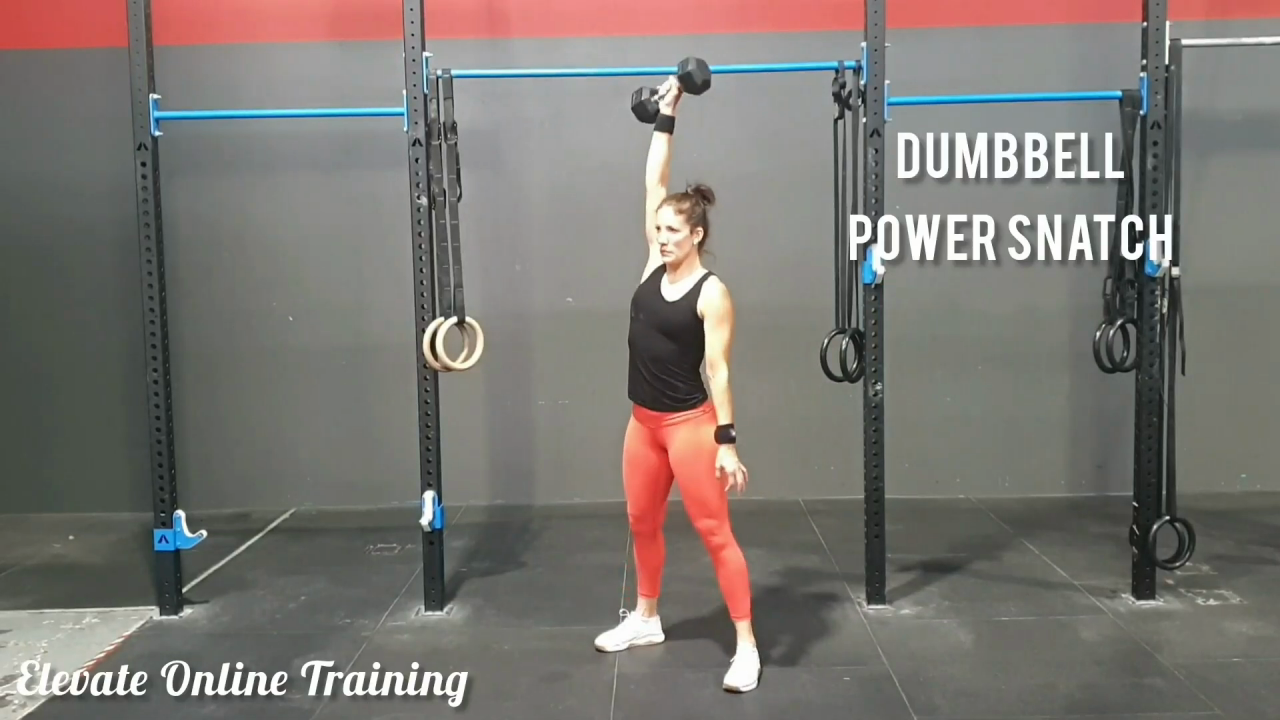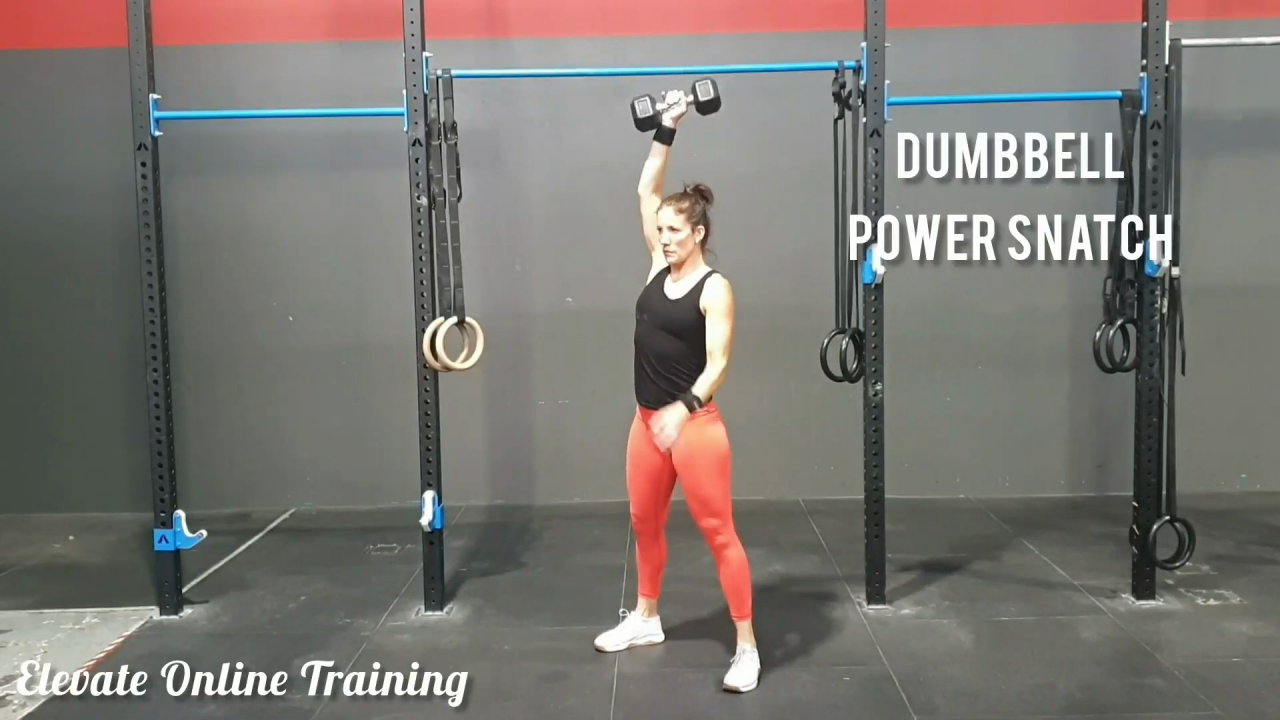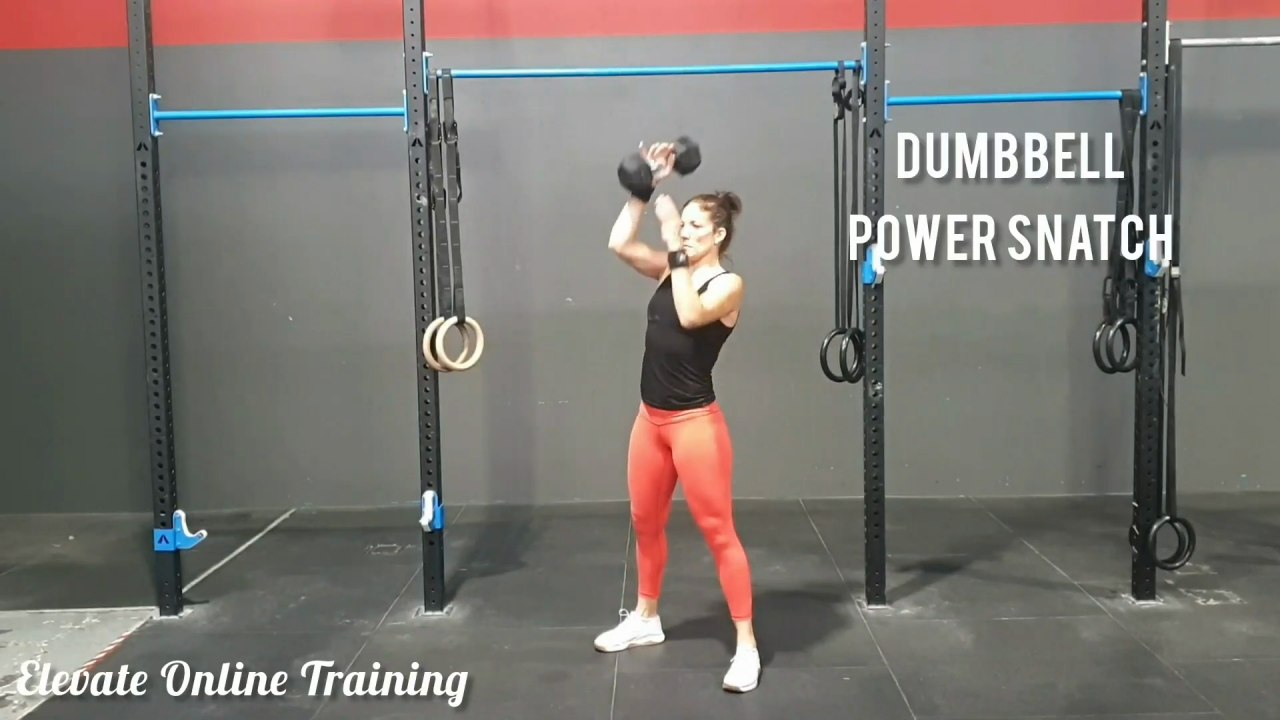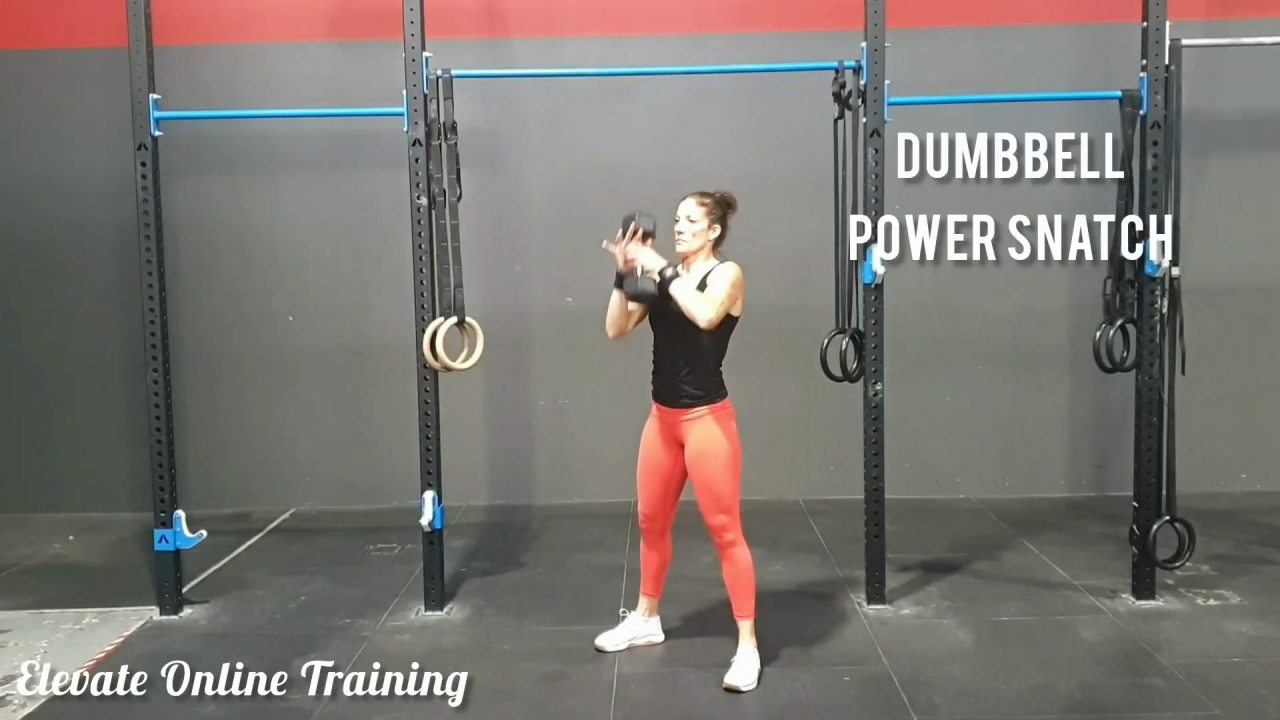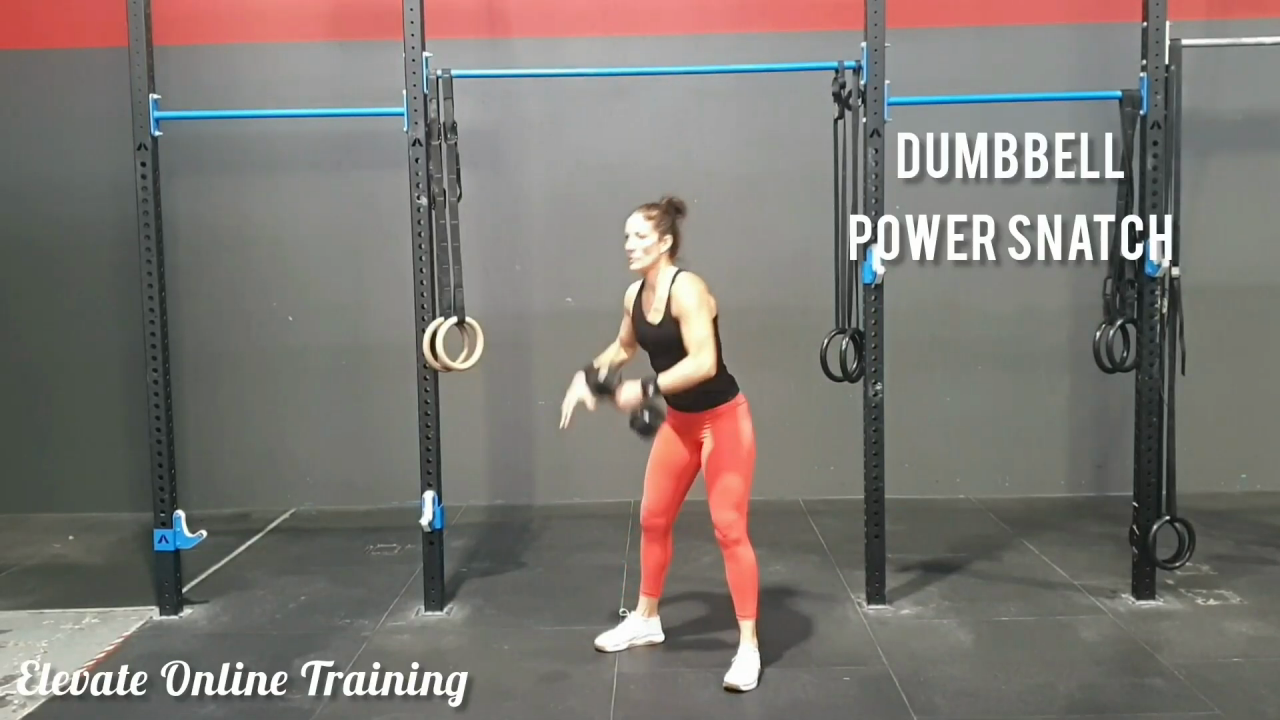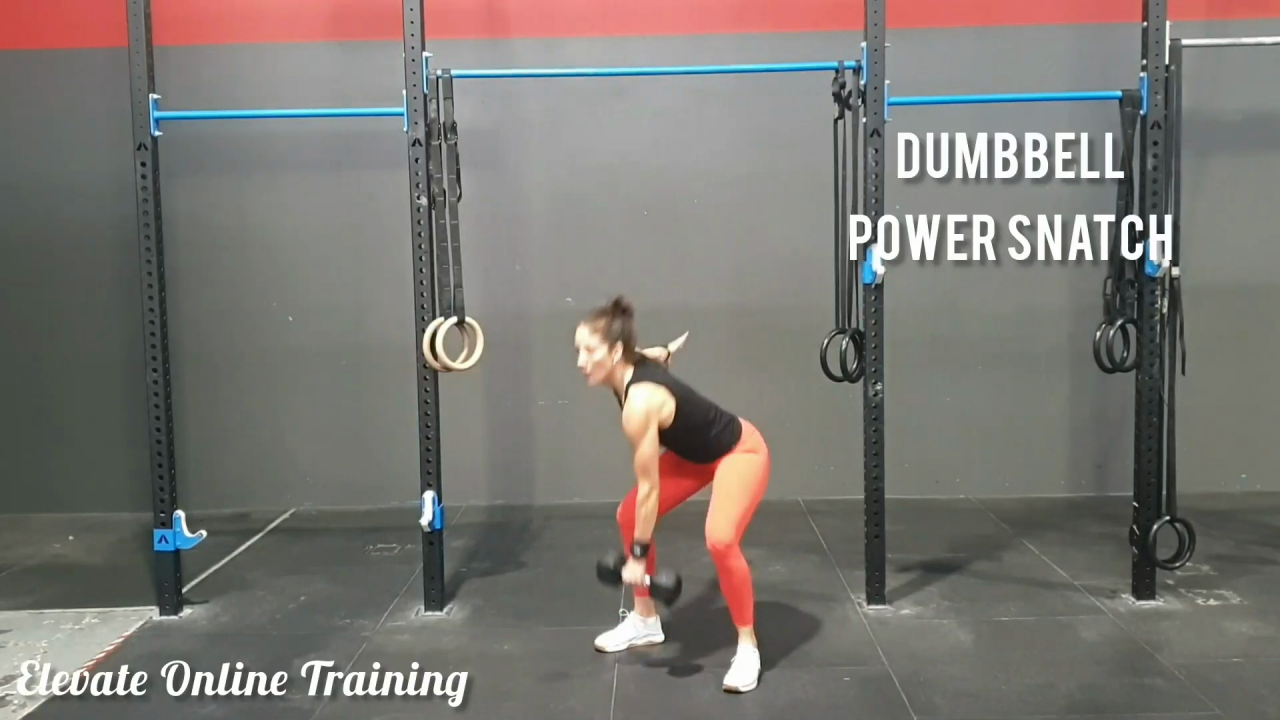
dt=0.3s
person 1, frame 1
left shoulder: (712, 292)
right shoulder: (655, 265)
left elbow: (718, 371)
right elbow: (653, 182)
left wrist: (725, 442)
right wrist: (665, 117)
left hip: (689, 425)
right hip: (643, 423)
left knee: (713, 533)
right knee: (641, 523)
left ankle: (746, 646)
right ankle: (645, 619)
person 1, frame 2
left shoulder: (716, 288)
right shoulder: (660, 267)
left elbow: (717, 364)
right elbow: (645, 192)
left wrist: (683, 408)
right wrist: (665, 131)
left hip: (694, 423)
right hip: (647, 421)
left knee: (718, 533)
right knee: (645, 524)
left ankle: (747, 646)
right ankle: (645, 619)
person 1, frame 3
left shoulder: (729, 283)
right shoulder: (671, 270)
left elbow: (691, 315)
right elbow: (619, 242)
left wrist: (678, 248)
right wrist: (646, 186)
left hip: (696, 424)
right hip: (649, 420)
left knee: (718, 533)
right knee: (645, 523)
left ankle: (747, 647)
right ankle: (646, 619)
person 1, frame 4
left shoulder: (727, 274)
right shoulder: (663, 276)
left elbow: (704, 314)
right elbow: (617, 330)
left wrist: (659, 272)
right wrist: (626, 270)
left hip: (709, 420)
right hip: (662, 419)
left knee: (725, 530)
right knee: (652, 522)
left ankle: (748, 647)
right ankle: (645, 619)
person 1, frame 5
left shoulder: (687, 288)
right shoulder: (636, 293)
left elbow: (704, 363)
right elbow: (622, 347)
left wrist: (643, 389)
right wrist: (585, 377)
left hip: (722, 418)
right hip: (677, 422)
left knee: (729, 528)
right knee: (654, 518)
left ankle: (748, 645)
right ankle: (646, 619)
person 1, frame 6
left shoulder: (641, 398)
right shoulder: (629, 365)
left elbow: (649, 491)
right elbow: (656, 357)
left wrist: (638, 556)
right wrist: (667, 352)
left hip: (741, 453)
right hip: (694, 453)
left knee: (721, 540)
right knee: (627, 515)
left ankle: (748, 647)
right ankle: (646, 624)
